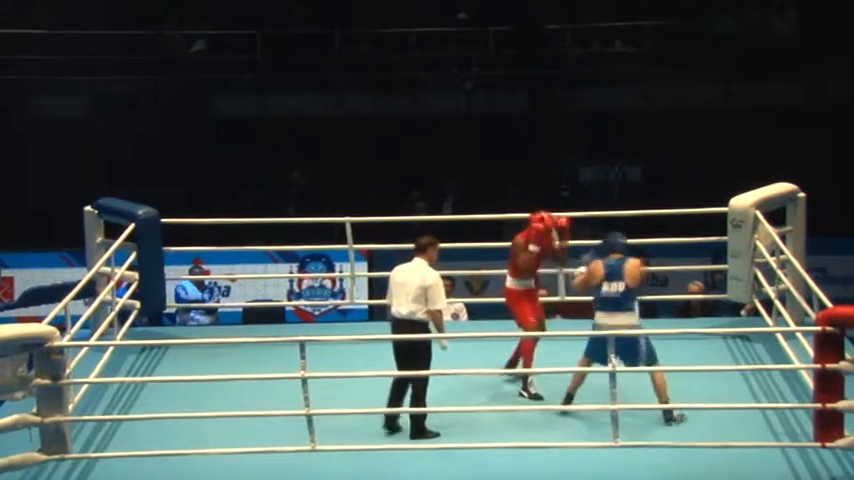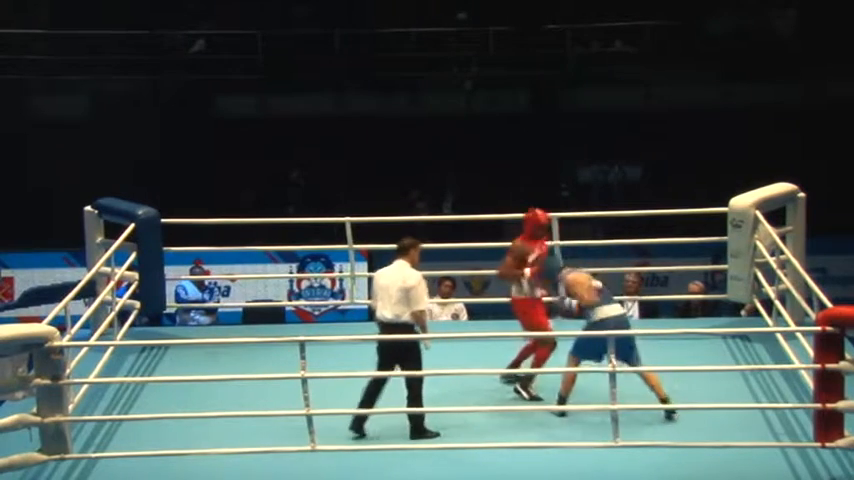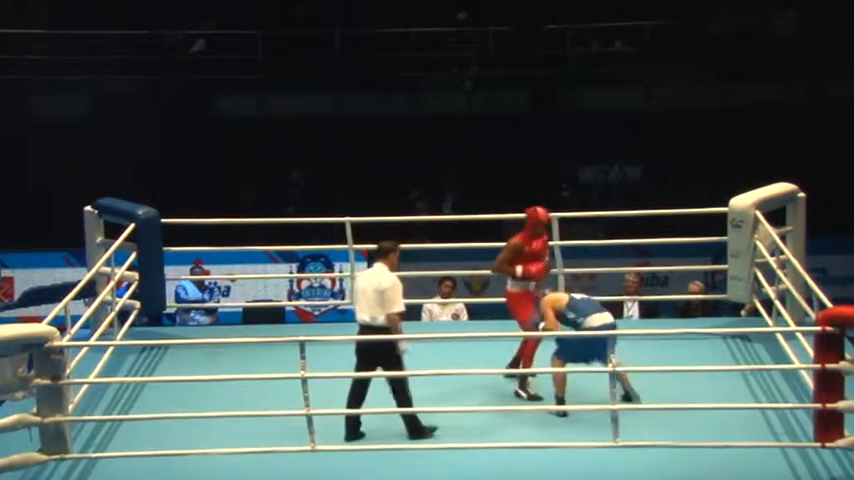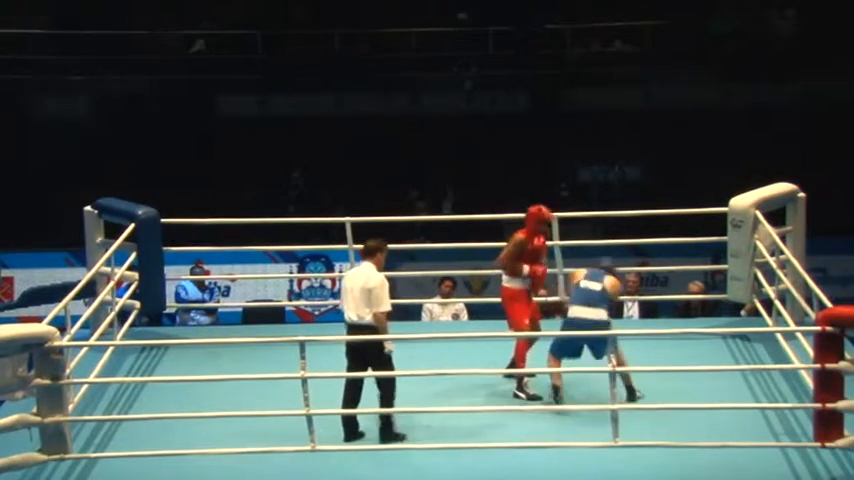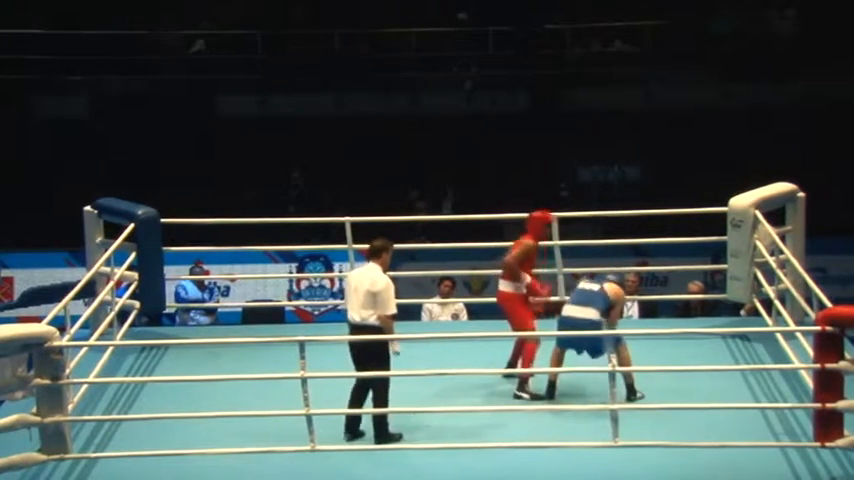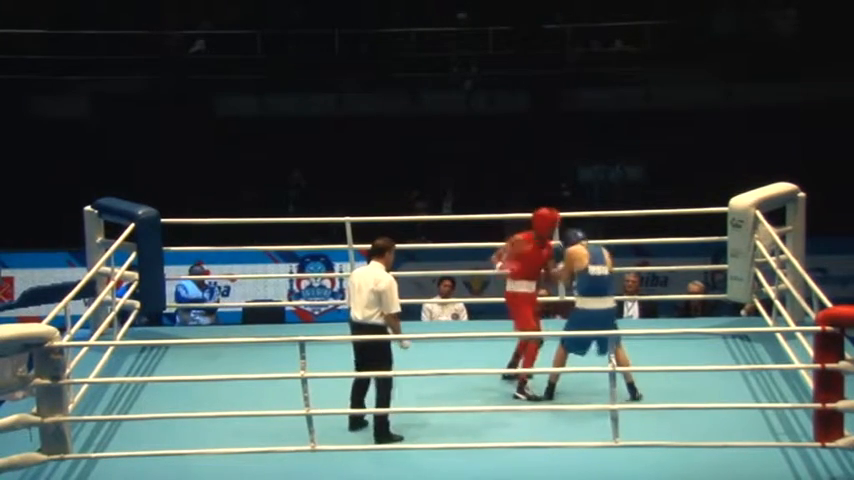
dt=0.3s
person 1, frame 1
left shoulder: (397, 270)
right shoulder: (431, 275)
left elbow: (390, 303)
right elbow: (435, 311)
right wrist: (442, 335)
left hip: (399, 328)
right hip: (418, 330)
left knee: (402, 375)
right knee: (419, 380)
left ankle: (391, 418)
right ankle: (417, 428)
person 1, frame 2
left shoulder: (380, 274)
right shoulder: (414, 276)
left elbow: (375, 307)
right elbow: (418, 312)
right wrist: (425, 335)
left hip: (386, 332)
right hip: (405, 333)
left knee: (379, 378)
right knee: (414, 382)
left ankle: (358, 421)
right ankle: (418, 429)
person 1, frame 3
left shoulder: (361, 277)
right shoulder: (390, 279)
left elbow: (359, 308)
right elbow: (392, 316)
right wrist: (400, 340)
left hip: (364, 335)
right hip: (383, 336)
left knee: (359, 382)
right knee: (399, 384)
left ankle: (351, 429)
right ankle: (415, 429)
person 1, frame 4
left shoulder: (348, 276)
right shoulder: (377, 278)
left elbow: (347, 307)
right elbow: (379, 315)
right wrist: (386, 339)
left hip: (352, 334)
right hip: (370, 335)
left knee: (353, 383)
right knee: (387, 383)
left ankle: (350, 430)
right ankle: (387, 431)
person 1, frame 5
left shoulder: (353, 275)
right shoulder: (382, 281)
left elbow: (348, 305)
right elbow: (385, 317)
right wrist: (393, 341)
left hip: (355, 333)
right hip: (374, 336)
left knee: (363, 380)
right knee: (380, 385)
left ankle: (352, 428)
right ankle: (381, 433)
person 1, frame 6
left shoulder: (356, 273)
right shoulder: (386, 280)
left elbow: (352, 303)
right elbow: (391, 315)
right wrist: (401, 337)
left hip: (357, 330)
right hip: (376, 334)
left knee: (361, 377)
right knee: (383, 383)
left ankle: (355, 420)
right ankle: (382, 432)
person 2, frame 1
left shoulder: (547, 238)
right shoulder: (521, 241)
left elbow: (560, 257)
right elbow: (524, 267)
left wrist: (562, 237)
right wrist: (535, 244)
left hip: (530, 289)
right hip: (516, 292)
left knee: (536, 331)
right knee: (532, 330)
left ankle: (511, 366)
right ankle: (525, 384)
person 2, frame 2
left shoulder: (540, 244)
right shoulder: (520, 246)
left elbow: (544, 268)
right elbow: (503, 272)
left wrist: (541, 258)
right wrist: (528, 273)
left hip: (535, 298)
right hip: (524, 301)
left knee: (539, 340)
right knee: (549, 341)
left ankle: (510, 371)
right ankle: (525, 384)
person 2, frame 3
left shoulder: (542, 240)
right shoulder: (517, 243)
left elbow: (545, 267)
right elbow: (497, 267)
left wrist: (543, 257)
right wrist: (522, 270)
left hip: (531, 293)
right hip: (517, 294)
right knee: (533, 334)
left ankle: (514, 366)
right ankle: (522, 385)
person 2, frame 4
left shoulder: (538, 239)
right shoulder: (521, 238)
left elbow: (540, 266)
right elbow: (502, 262)
right wrist: (528, 269)
left hip: (525, 290)
right hip: (512, 292)
left knee: (534, 331)
right knee: (524, 333)
left ankle: (513, 366)
right ankle: (520, 386)
person 2, frame 5
left shoulder: (530, 243)
right shoulder: (528, 243)
right elbow: (508, 263)
left wrist: (538, 289)
right wrist: (529, 282)
left hip: (520, 294)
right hip: (509, 295)
left knee: (525, 334)
right knee: (532, 337)
left ankle: (511, 367)
right ankle: (522, 387)
person 2, frame 6
left shoulder: (548, 246)
right shoulder: (520, 240)
left elbow: (549, 272)
right elbow: (496, 257)
right wrist: (502, 265)
left hip: (531, 293)
right hip: (517, 294)
left knee: (531, 335)
right knee: (534, 338)
left ankle: (512, 369)
right ankle: (521, 388)
person 3, frame 1
left shoulder: (596, 266)
right shoulder: (634, 265)
left elbow: (579, 286)
left wrist: (582, 271)
left hip: (603, 327)
right hip: (629, 327)
left knee: (586, 360)
right knee: (653, 366)
left ankle: (567, 401)
right ankle: (668, 413)
person 3, frame 2
left shoulder: (571, 278)
right shoulder: (578, 275)
left elbow: (589, 300)
left wrist: (570, 303)
left hip: (602, 323)
right hip: (620, 318)
left knee: (574, 359)
right knee: (636, 365)
left ankle: (561, 405)
right ankle: (667, 406)
person 3, frame 3
left shoulder: (548, 300)
right shoulder: (576, 295)
left elbow: (552, 329)
left wrist: (543, 326)
left hip: (592, 329)
right hip: (609, 325)
left knee: (557, 360)
right knee: (607, 359)
left ankle: (560, 405)
right ankle: (629, 393)
person 3, frame 4
left shoulder: (577, 273)
right shoulder: (614, 282)
left hip: (575, 321)
right hip: (600, 323)
left knee: (554, 355)
right knee: (614, 352)
left ankle: (557, 394)
right ankle: (631, 392)
person 3, frame 5
left shoulder: (583, 282)
right shoulder: (618, 291)
right elbow: (612, 322)
left hip: (568, 318)
right hip: (592, 321)
left knee: (560, 347)
right knee: (620, 346)
left ankle: (550, 390)
right ankle: (631, 392)
person 3, frame 6
left shoulder: (572, 251)
right shoulder: (604, 253)
left elbow: (565, 278)
left wrist: (562, 267)
left hip: (584, 310)
right hip: (607, 309)
left knee: (564, 348)
right knee: (616, 348)
left ankle: (549, 391)
right ankle: (632, 391)
